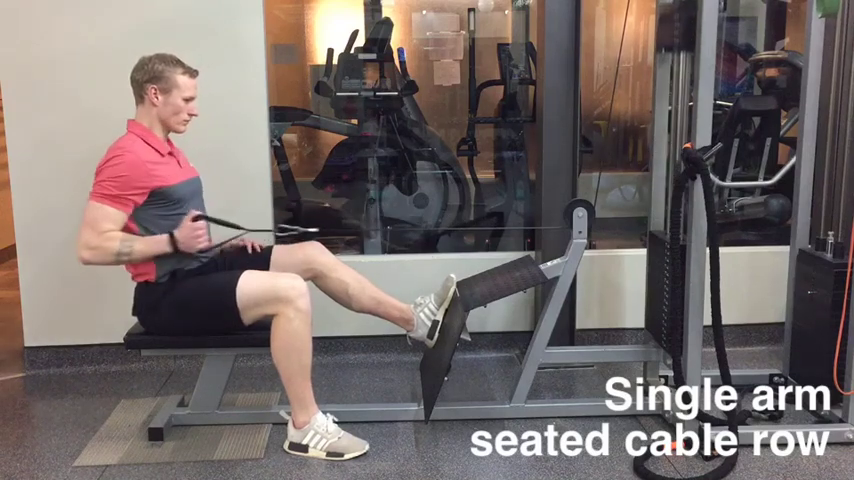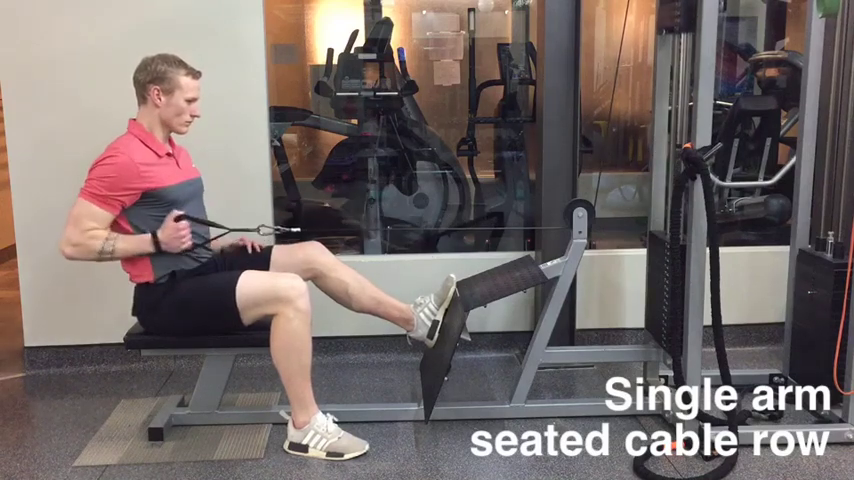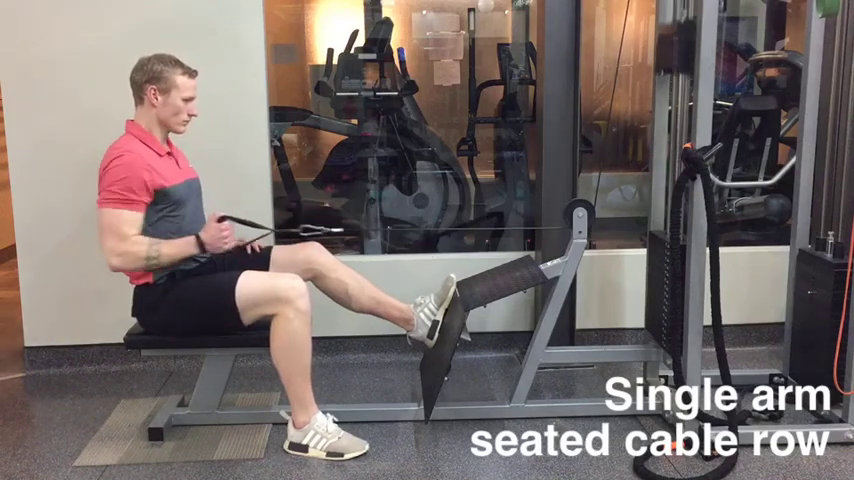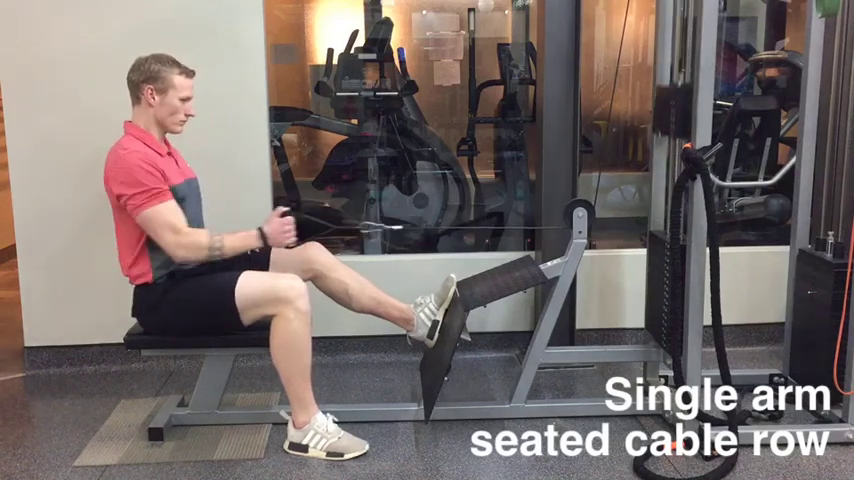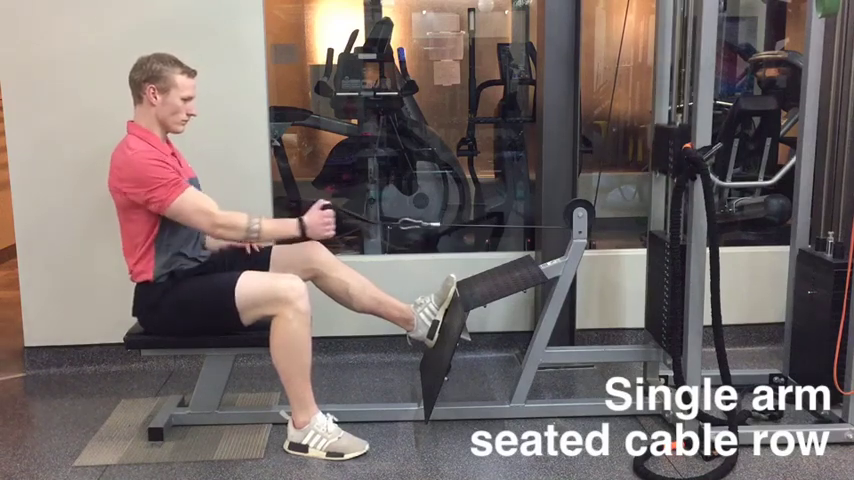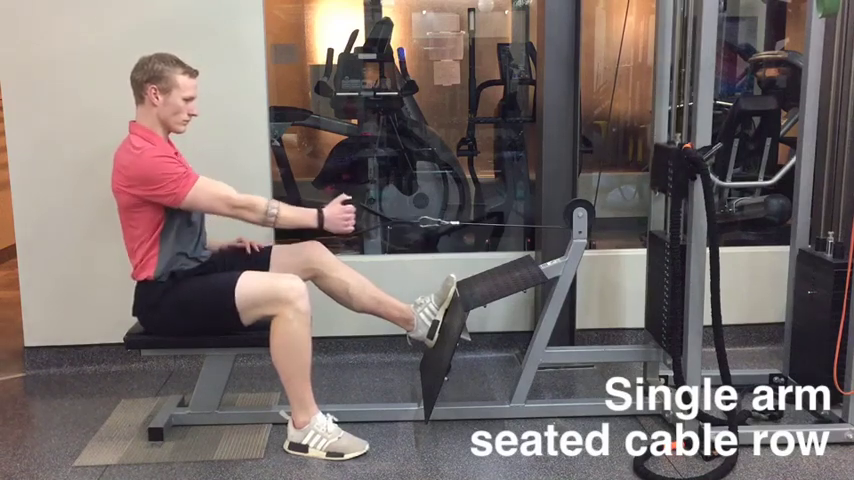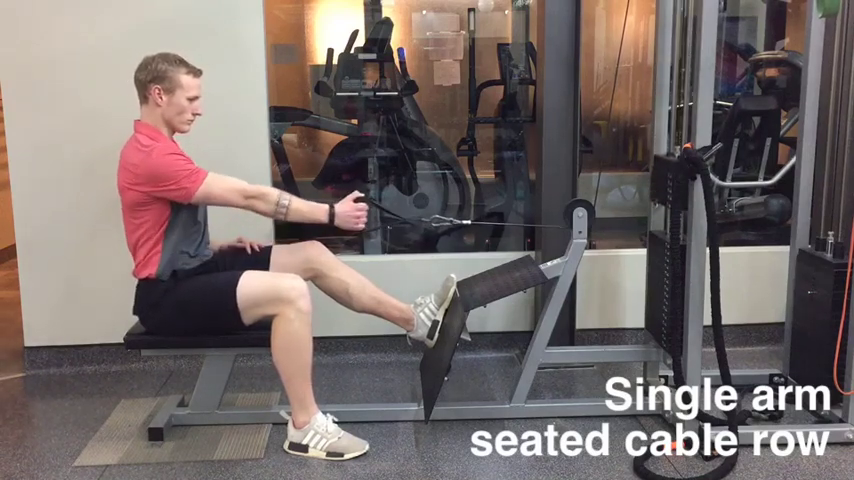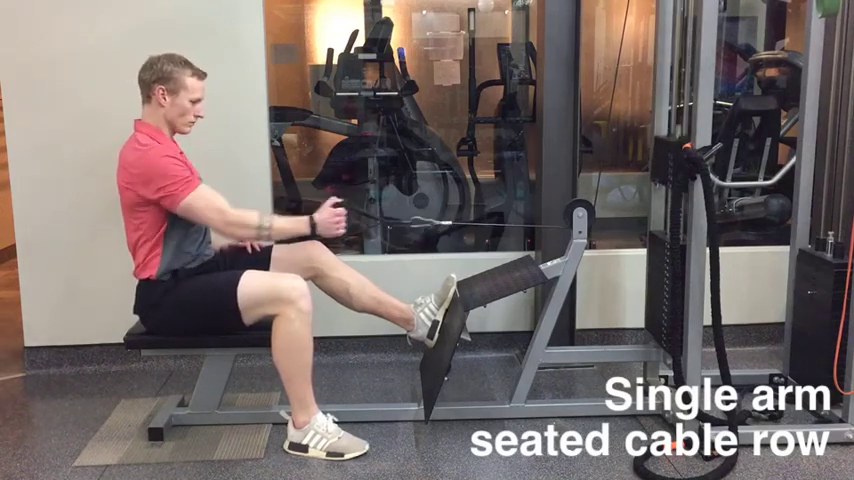
dt=0.3s
person 1, frame 1
left shoulder: (165, 149)
right shoulder: (128, 159)
right elbow: (91, 246)
left wrist: (223, 245)
right wrist: (173, 241)
left hip: (201, 269)
right hip: (168, 294)
left knee: (311, 254)
right knee: (290, 292)
left ankle: (414, 321)
right ankle: (305, 426)
person 1, frame 2
left shoulder: (173, 150)
right shoulder: (123, 160)
right elbow: (75, 241)
left wrist: (222, 245)
right wrist: (156, 241)
left hip: (201, 268)
right hip: (167, 295)
left knee: (311, 255)
right knee: (289, 291)
left ankle: (414, 320)
right ankle: (304, 426)
person 1, frame 3
left shoulder: (165, 149)
right shoulder: (128, 160)
right elbow: (120, 254)
left wrist: (216, 242)
right wrist: (200, 243)
left hip: (196, 270)
right hip: (166, 295)
left knee: (311, 255)
right knee: (290, 292)
left ankle: (415, 321)
right ankle: (305, 426)
person 1, frame 4
left shoulder: (159, 149)
right shoulder: (132, 159)
right elbow: (181, 245)
left wrist: (241, 242)
right wrist: (259, 237)
left hip: (192, 274)
right hip: (166, 295)
left knee: (311, 256)
right knee: (289, 292)
left ankle: (415, 321)
right ankle: (305, 426)
person 1, frame 5
left shoulder: (159, 148)
right shoulder: (138, 158)
right elbow: (217, 222)
left wrist: (224, 246)
right wrist: (301, 225)
left hip: (194, 269)
right hip: (167, 294)
left knee: (312, 255)
right knee: (289, 292)
left ankle: (415, 320)
right ankle: (305, 427)
person 1, frame 6
left shoulder: (157, 147)
right shoulder: (142, 157)
right elbow: (236, 204)
left wrist: (221, 246)
right wrist: (319, 217)
left hip: (192, 269)
right hip: (167, 294)
left knee: (312, 256)
right knee: (289, 292)
left ankle: (415, 320)
right ankle: (305, 426)
person 1, frame 7
left shoulder: (157, 146)
right shoulder: (151, 156)
right elbow: (249, 197)
left wrist: (220, 246)
right wrist: (332, 213)
left hip: (193, 269)
right hip: (167, 294)
left knee: (312, 255)
right knee: (290, 293)
left ankle: (415, 320)
right ankle: (305, 427)
person 1, frame 8
left shoulder: (158, 147)
right shoulder: (149, 155)
right elbow: (230, 220)
left wrist: (224, 246)
right wrist: (312, 222)
left hip: (194, 269)
right hip: (169, 294)
left knee: (312, 256)
right knee: (291, 293)
left ankle: (415, 320)
right ankle: (305, 426)
